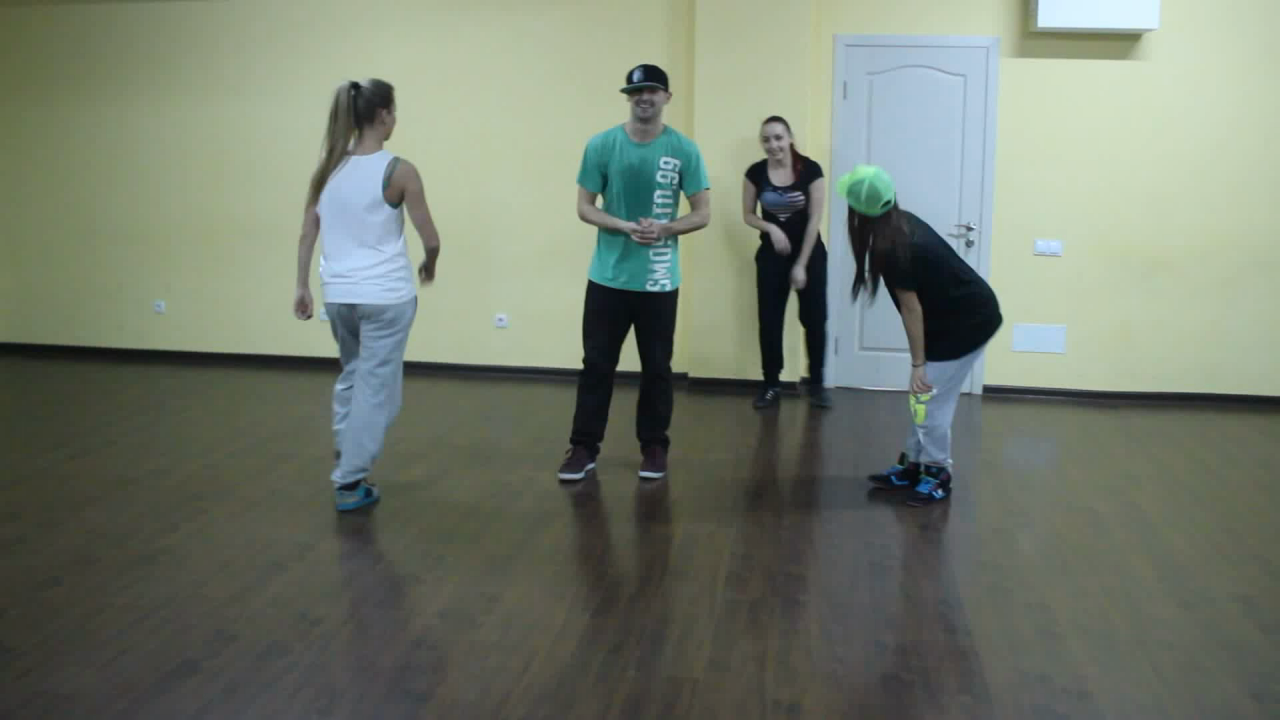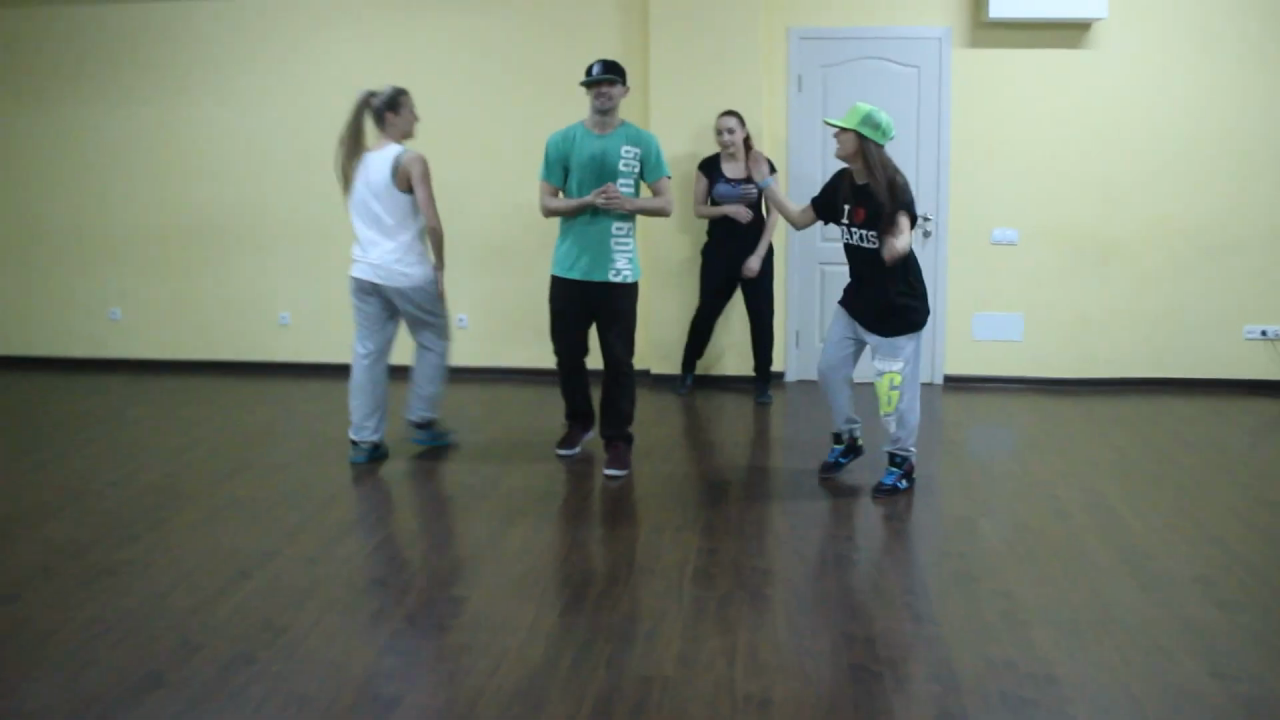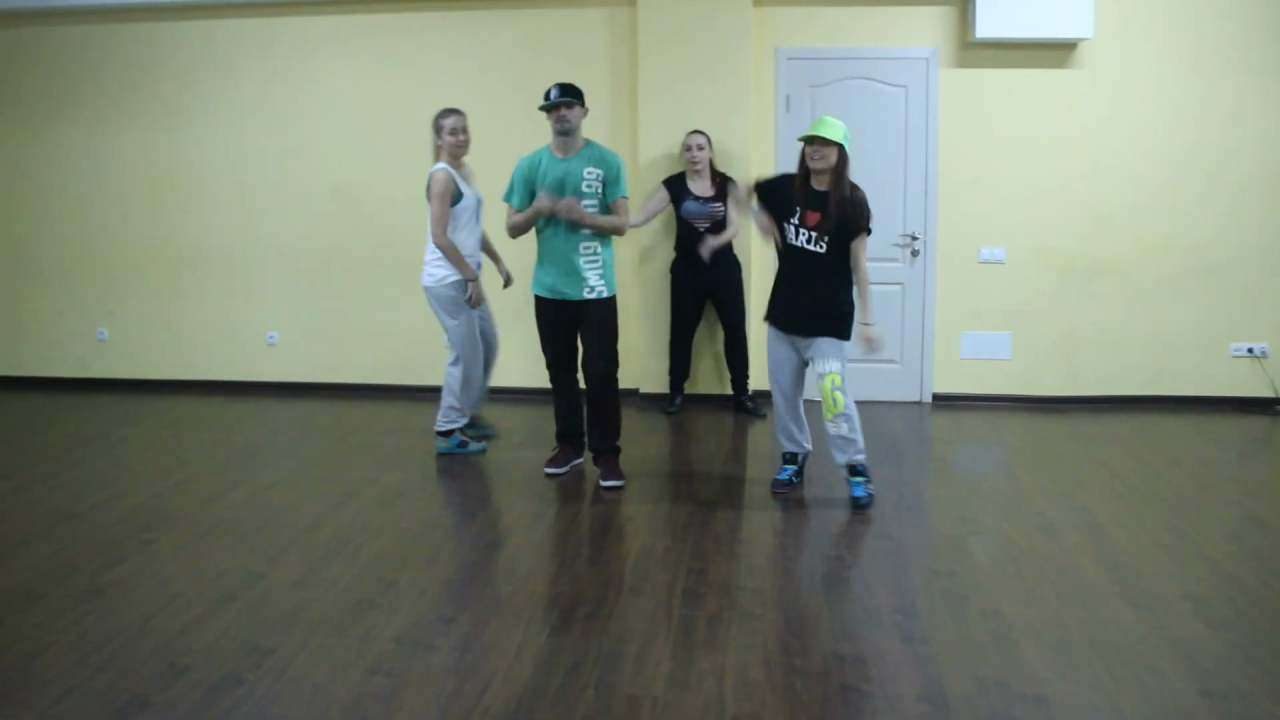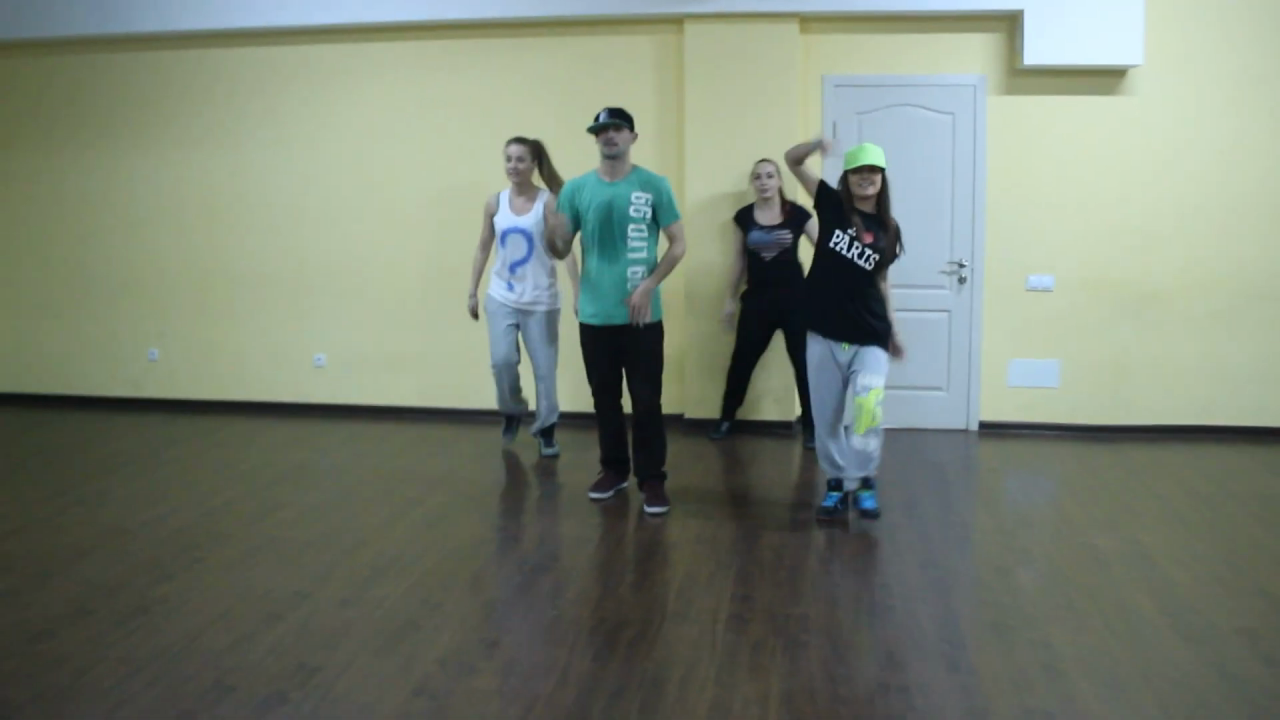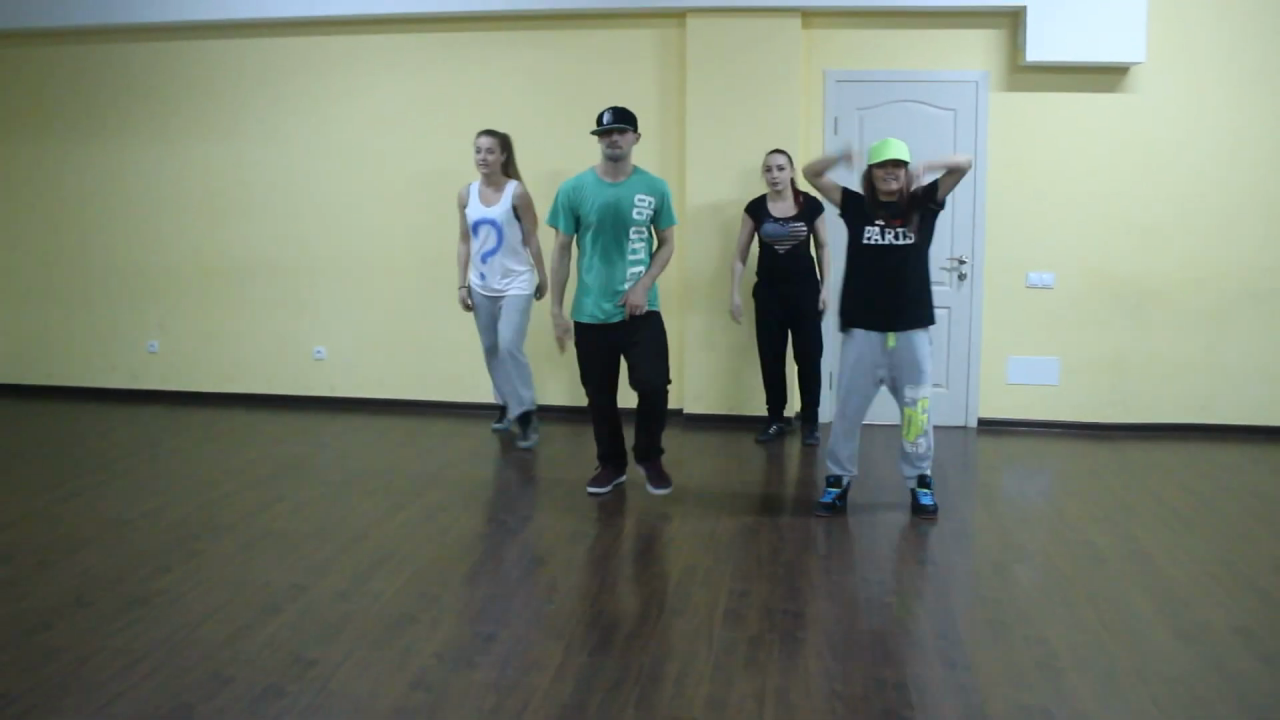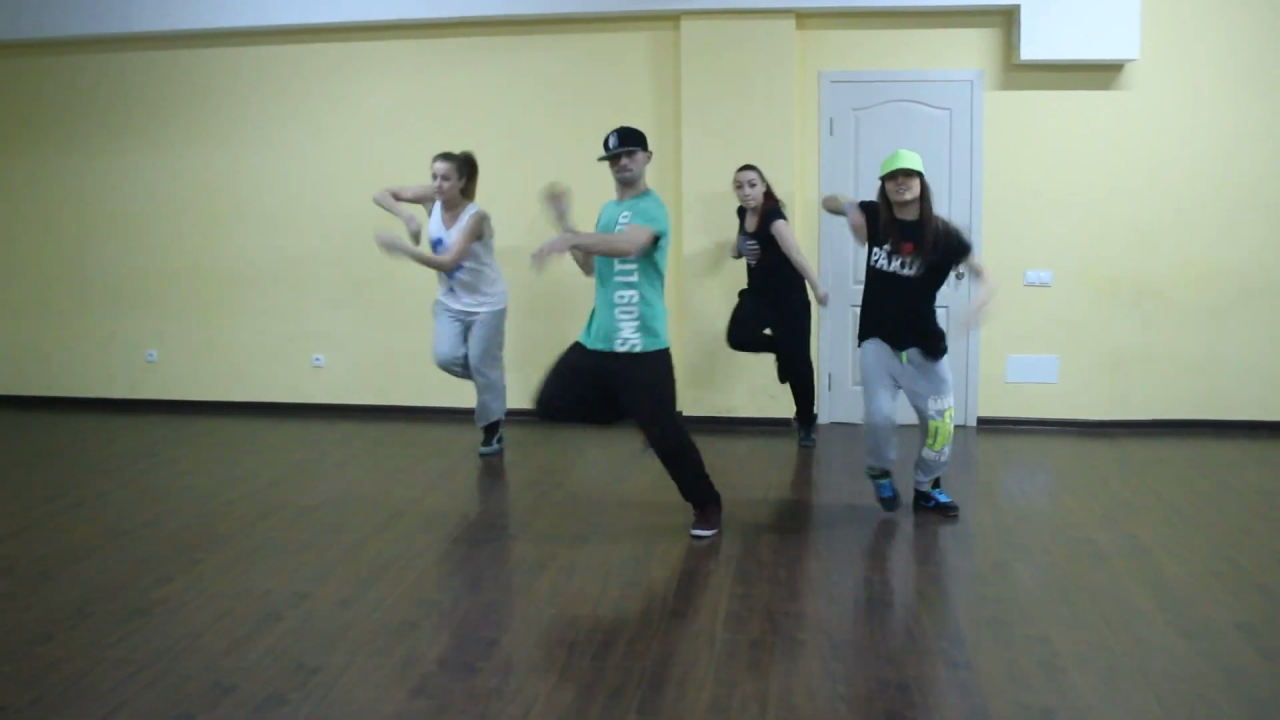
dt=0.5s
person 1, frame 1
left shoulder: (685, 150)
right shoulder: (601, 146)
left elbow: (702, 213)
right elbow: (584, 208)
left wrist: (664, 230)
right wrist: (626, 227)
left hip: (659, 282)
right hip: (608, 278)
left knee: (656, 366)
right knee: (596, 364)
left ankle: (654, 444)
right ankle: (584, 447)
person 1, frame 2
left shoulder: (643, 142)
right shoulder: (562, 141)
left elbow: (665, 204)
right elbow: (547, 204)
left wrist: (628, 203)
right wrist: (589, 201)
left hip: (618, 273)
right hip: (569, 269)
left knee: (618, 360)
right knee: (567, 354)
left ankle: (617, 440)
right ankle: (579, 422)
person 1, frame 3
left shoulder: (607, 160)
right shoulder: (530, 164)
left elbow: (620, 225)
right elbow: (513, 229)
left wrist: (583, 215)
right wrist: (537, 209)
left hip: (596, 289)
right hip: (550, 288)
left knee: (601, 372)
right knee: (560, 371)
left ankle: (606, 453)
right ankle: (570, 444)
person 1, frame 4
left shoulder: (654, 186)
right shoulder: (576, 189)
left elbow: (678, 244)
right elbow: (559, 249)
left wrist: (649, 285)
right wrist: (554, 232)
left hip: (642, 314)
right hip: (594, 314)
left knee: (646, 400)
right knee: (605, 397)
left ankle: (652, 479)
right ankle: (614, 469)
person 1, frame 5
left shoulder: (655, 189)
right shoulder: (574, 190)
left elbow: (667, 246)
right elbow: (561, 249)
left wrist: (643, 286)
right wrist: (557, 308)
left hip: (640, 310)
right hip: (592, 314)
left knee: (652, 386)
right knee: (600, 397)
left ankle: (649, 456)
right ankle: (612, 464)
person 1, frame 6
left shoulder: (649, 207)
right shoulder: (610, 209)
left elbow: (627, 244)
right elbow: (590, 266)
left wrist: (563, 240)
right wrist: (563, 220)
left hip: (643, 347)
right hip: (595, 340)
left knee: (664, 432)
right knee: (551, 405)
left ankle: (706, 504)
right ankle: (631, 411)
person 2, frame 1
left shoulder: (891, 248)
right shoulder: (900, 225)
left elbow: (911, 312)
left wrist: (918, 366)
left hip: (967, 323)
right hip: (961, 313)
left knee: (929, 397)
right knee: (922, 397)
left ankle: (938, 475)
right ankle: (913, 465)
person 2, frame 2
left shoulder: (893, 186)
right shoulder: (841, 183)
left elbow: (904, 234)
right elbow: (799, 220)
left wrist: (898, 245)
right wrist: (766, 183)
left hip: (898, 303)
right hip: (857, 298)
left knee: (894, 385)
right knee: (830, 368)
left ankle: (902, 463)
right ankle: (847, 439)
person 2, frame 3
left shoulder: (851, 200)
right shoulder: (786, 187)
left elbow: (858, 265)
right elbow: (747, 195)
left wrist: (866, 318)
right wrist: (765, 222)
left hip: (827, 315)
right hip: (785, 309)
left knee: (831, 387)
right knee: (785, 390)
left ankle: (856, 470)
right ankle: (794, 455)
person 2, frame 4
left shoulder: (888, 229)
right shoulder: (832, 205)
right elbow: (791, 161)
left wrist: (893, 332)
right wrist: (813, 146)
left hip: (867, 337)
right hip: (824, 333)
left knee: (868, 407)
right knee: (826, 416)
left ankle: (864, 482)
right ankle: (836, 481)
person 2, frame 5
left shoulder: (923, 206)
right shoulder: (856, 206)
left elbow: (963, 165)
right elbow: (810, 174)
left wrist: (929, 167)
right wrist: (837, 159)
left hip: (911, 330)
right hip: (863, 330)
left knee: (916, 410)
right knee: (848, 410)
left ankle: (921, 482)
right ankle: (838, 478)
person 2, frame 6
left shoulder: (941, 234)
right shoulder: (875, 216)
left elbow: (982, 276)
right elbow: (828, 203)
left wrist: (979, 302)
right wrist: (849, 210)
left hip: (924, 345)
right hip: (879, 340)
left knee: (939, 420)
right knee: (880, 415)
left ankle: (927, 488)
right ankle: (880, 471)
person 3, frame 1
left shoulder: (328, 169)
right shoulder: (400, 171)
left elbow: (307, 233)
right elbow: (430, 238)
left wrist: (302, 286)
right wrist: (430, 266)
left hip: (338, 293)
right hip: (388, 296)
left knee: (351, 375)
right knee: (375, 384)
left ankle: (348, 449)
right ankle: (349, 482)
person 3, frame 2
left shoulder: (357, 162)
right shoulder: (410, 160)
right elbow: (431, 222)
right wrist: (439, 266)
left hip: (365, 273)
right hip: (407, 273)
left knee: (367, 353)
right knee: (433, 341)
left ankle: (363, 440)
right ankle: (422, 421)
person 3, frame 3
left shoulder: (466, 174)
right shoulder: (441, 177)
right elbow: (439, 236)
left wrist: (499, 262)
right wrist: (470, 275)
left hip: (465, 278)
right hip: (449, 281)
left knee: (485, 345)
right knee: (467, 354)
left ankle: (468, 415)
right ankle: (450, 431)
person 3, frame 4
left shoulder: (549, 202)
right shoulder: (495, 203)
left elbow: (566, 249)
right elbow: (483, 250)
left wrist: (579, 292)
right wrist: (472, 292)
left hip: (541, 300)
right hip: (501, 297)
left knee: (544, 368)
right knee: (502, 361)
left ankle: (546, 428)
right ankle: (512, 413)
person 3, frame 5
left shoulder: (517, 192)
right shoulder: (466, 195)
left elbow: (531, 239)
right elbow: (464, 242)
left wrist: (542, 276)
right wrist: (462, 284)
left hip: (515, 284)
right hip: (482, 287)
left knee: (509, 347)
right knee: (492, 351)
left ankle: (525, 414)
right ankle: (509, 405)
person 3, frame 6
left shoulder: (476, 217)
right shoulder: (431, 199)
left elbow: (447, 263)
right elbow: (382, 195)
left wrist: (402, 248)
right wrist: (405, 216)
left hip: (485, 301)
right hip: (450, 300)
left knee: (484, 367)
right knee: (445, 357)
left ankle: (493, 424)
person 4, frame 1
left shoulder: (811, 170)
right shoulder: (755, 173)
left elbow: (815, 221)
right elbow: (748, 216)
left wrist: (802, 265)
right wrist: (771, 229)
left hip: (809, 254)
right hip: (772, 255)
left knee: (813, 319)
right knee: (769, 321)
left ankle: (816, 384)
right ankle: (771, 385)
person 4, frame 2
right shoulder: (707, 166)
left elbow: (772, 215)
right elbow: (698, 209)
left wrist: (759, 255)
right wrist: (727, 209)
left hip: (755, 248)
right hip: (718, 249)
left knee: (761, 315)
right knee: (707, 312)
left ankle: (763, 381)
right ankle: (688, 371)
person 4, frame 3
left shoulder: (727, 184)
right shoulder: (673, 184)
left elbow: (733, 226)
right elbow: (643, 216)
left wrist: (715, 241)
left hip: (723, 266)
right hip: (687, 268)
left knee: (735, 329)
right knee: (681, 331)
left ankle: (742, 394)
right ankle: (676, 393)
person 4, frame 4
left shoulder: (797, 214)
right shoulder: (744, 217)
right elbow: (739, 261)
right wrist: (731, 298)
left hip: (794, 296)
right hip: (757, 297)
left knee: (804, 362)
right knee: (742, 359)
left ankle: (810, 425)
right ankle: (726, 418)
person 4, frame 5
left shoulder: (810, 205)
right shoulder: (755, 208)
left elbow: (823, 248)
right elbow: (740, 252)
left wrist: (825, 287)
right wrist: (735, 293)
left hip: (804, 290)
right hip: (769, 291)
left knee: (809, 356)
right knee: (771, 357)
left ankle: (809, 422)
right ankle: (776, 420)
person 4, frame 6
left shoulder: (773, 215)
right shoulder: (743, 212)
left elbow: (792, 250)
left wrist: (816, 286)
right wrist: (737, 250)
left hip: (789, 297)
right hip: (756, 294)
left knee: (799, 362)
right knee: (737, 337)
left ankle: (806, 423)
right ankle: (780, 347)
